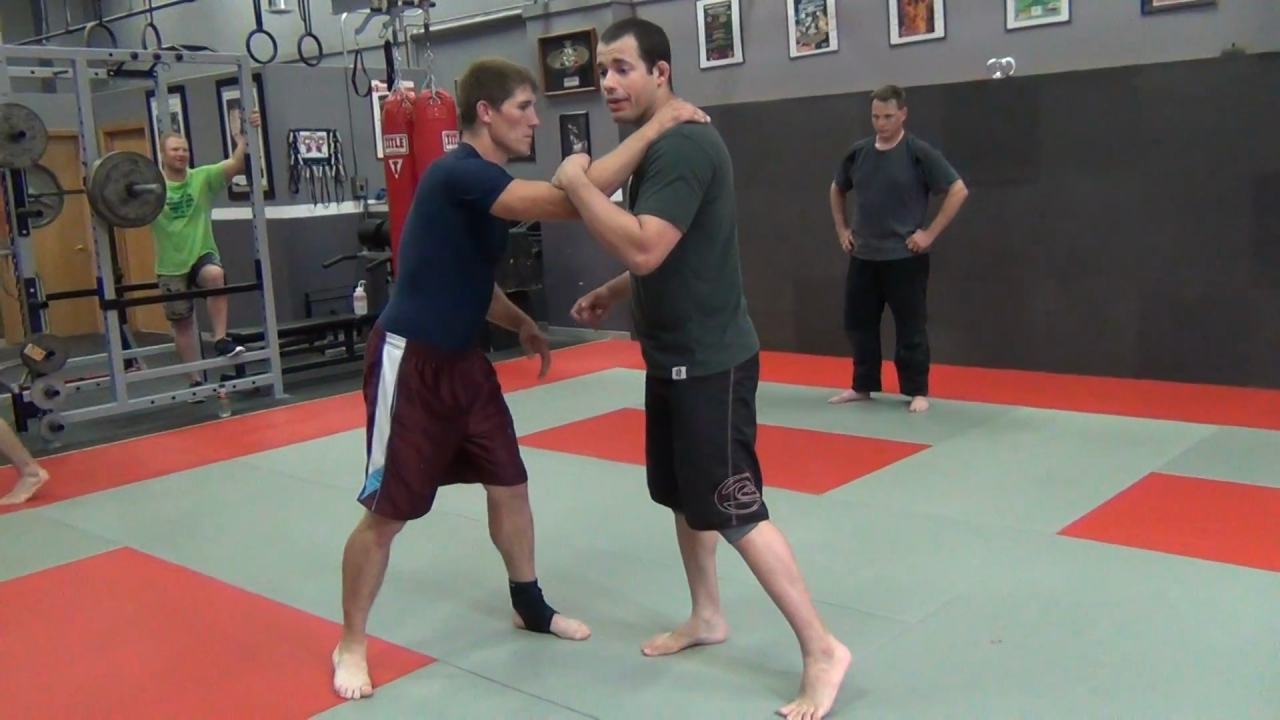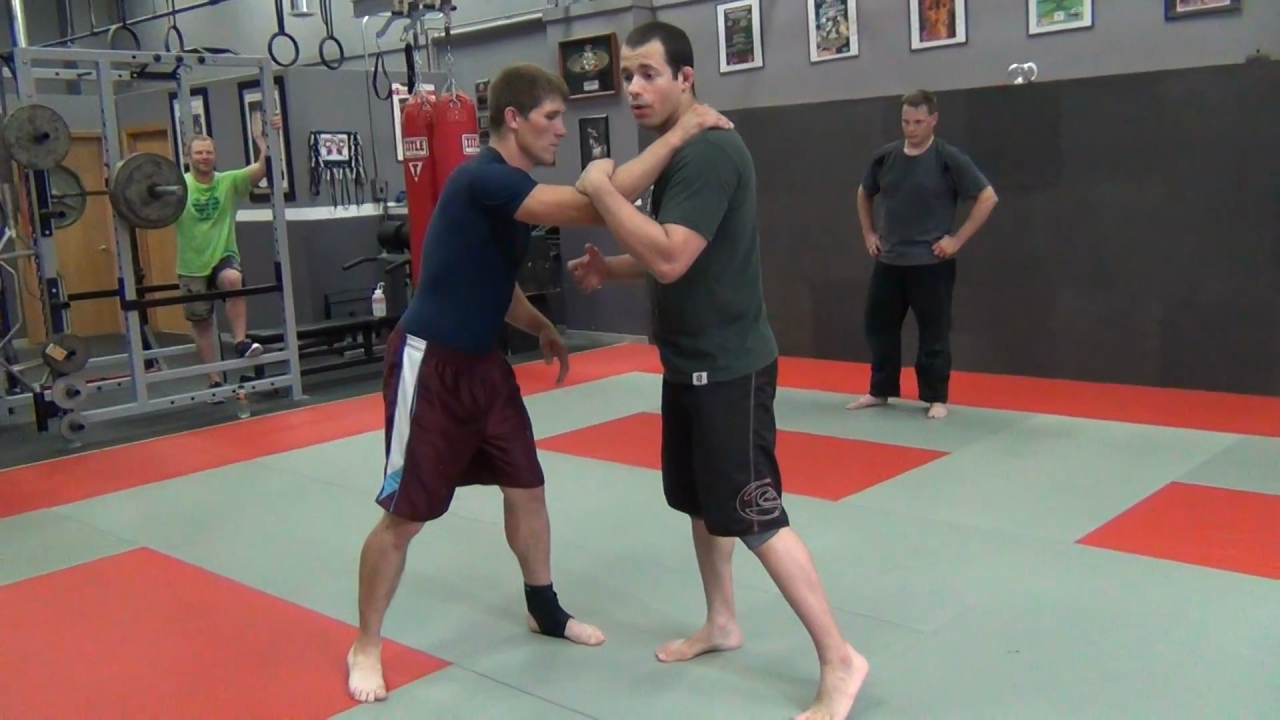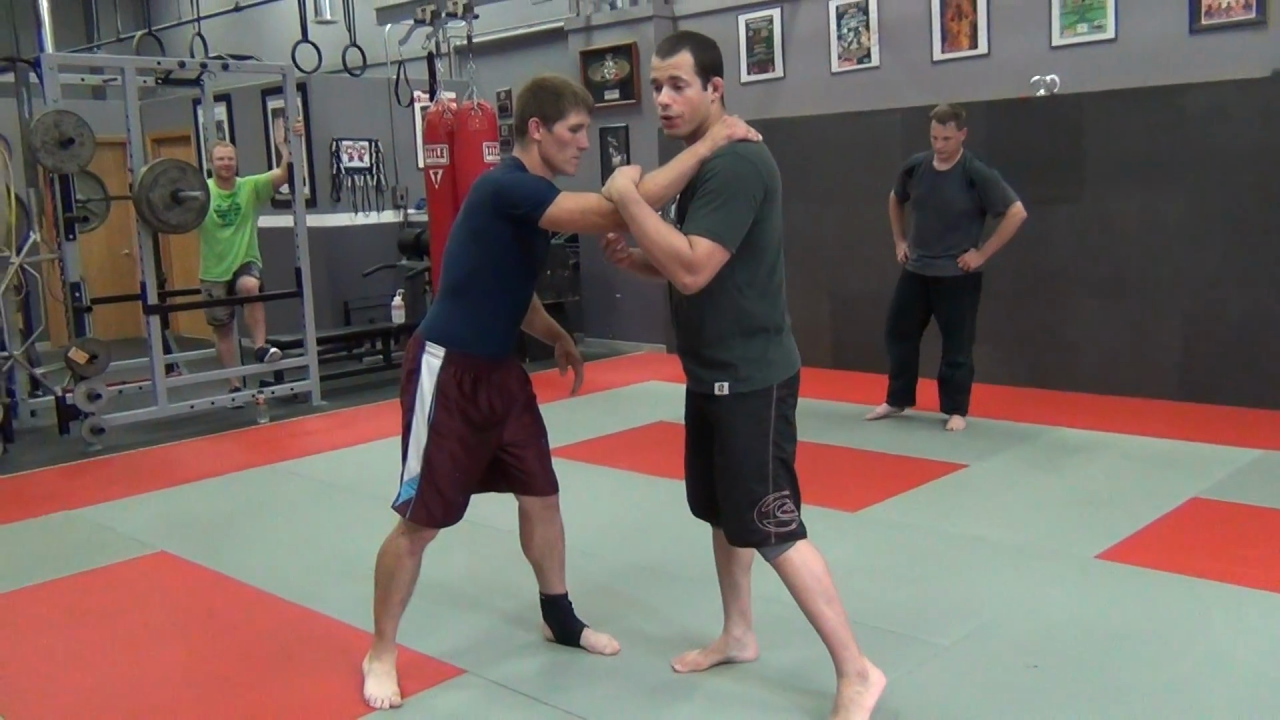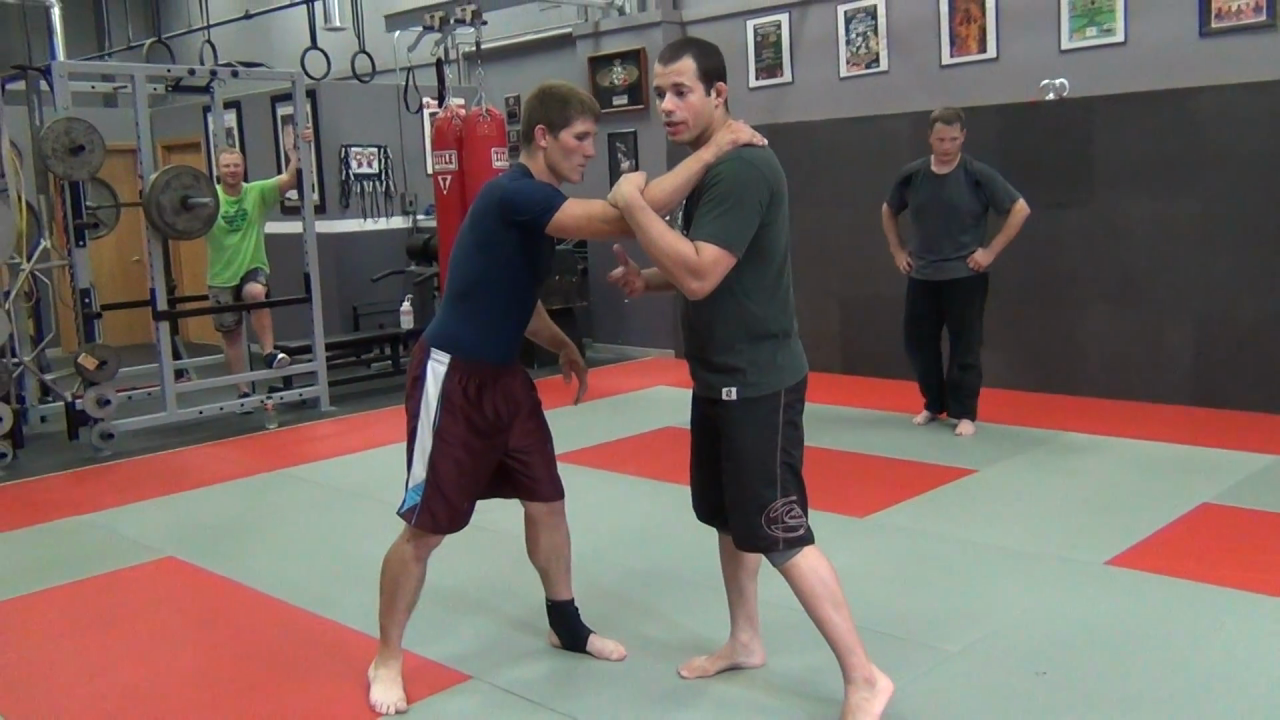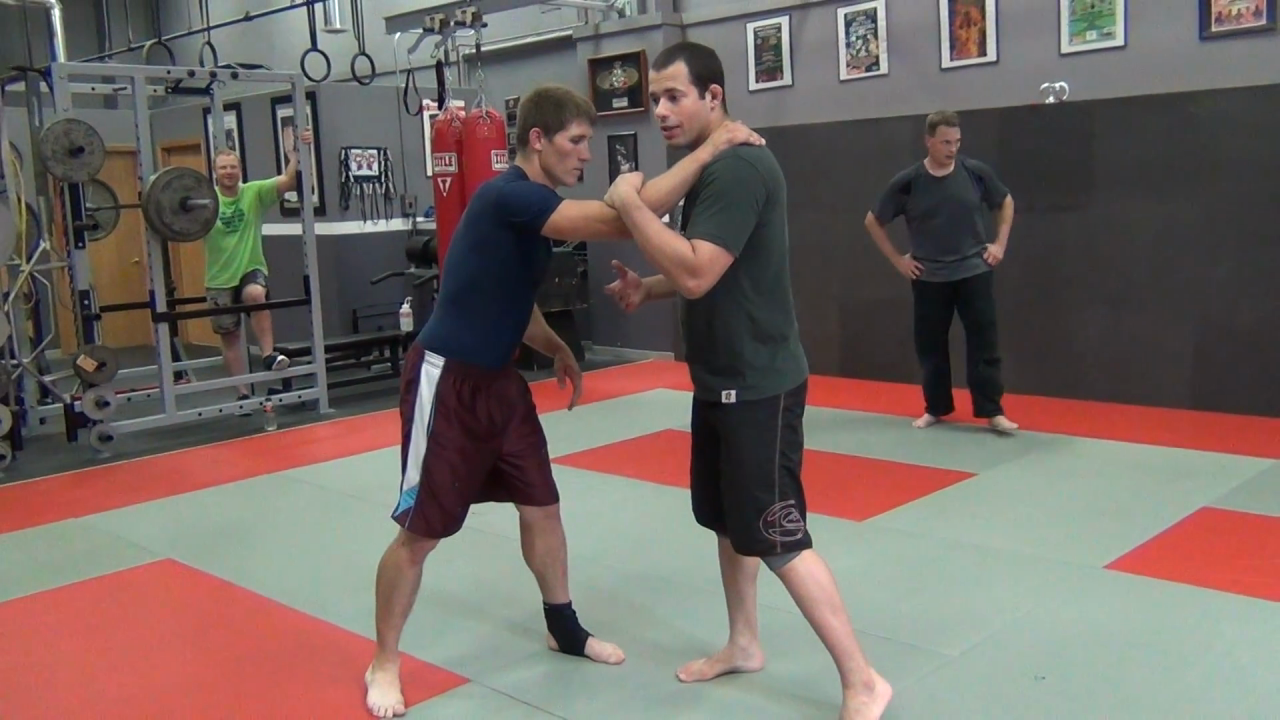
dt=0.4s
person 1, frame 1
left shoulder: (683, 147)
right shoulder: (664, 144)
left elbow: (643, 249)
left wrist: (577, 181)
right wrist: (612, 292)
left hip: (710, 360)
right hip: (676, 354)
left knee: (733, 509)
right knee: (683, 494)
left ankle: (822, 650)
right ankle: (707, 616)
person 1, frame 2
left shoulder: (709, 152)
right shoulder: (681, 151)
left elbow: (671, 258)
left wrist: (601, 187)
right wrist: (609, 269)
left hip: (729, 367)
right hip: (692, 361)
left knee: (754, 517)
right knee: (700, 500)
left ankle: (840, 660)
right ankle: (721, 623)
person 1, frame 3
left shoulder: (737, 164)
right shoulder: (706, 161)
left elbow: (694, 270)
left wrist: (628, 196)
right wrist: (635, 256)
left hip: (750, 376)
right hip: (714, 371)
left knee: (772, 527)
right knee: (720, 510)
right ankle: (737, 634)
person 1, frame 4
left shoulder: (742, 168)
right shoulder: (711, 166)
left elbow: (700, 276)
left wrist: (632, 202)
right wrist: (646, 278)
left hip: (757, 381)
right hip: (721, 376)
left knee: (778, 532)
right knee: (728, 515)
right ankle: (745, 640)
person 1, frame 5
left shoulder: (739, 168)
right shoulder: (711, 168)
left elbow: (696, 274)
left wrist: (629, 201)
right wrist: (646, 288)
left hip: (758, 385)
right hip: (722, 379)
left knee: (776, 535)
right knee: (728, 518)
right ankle: (744, 643)
person 2, frame 1
left shoulder: (489, 183)
right shoulder: (457, 175)
right elbow: (572, 201)
left wrist: (518, 321)
right wrist: (655, 127)
left hip: (463, 358)
right hip: (410, 362)
left knee: (509, 484)
right knee: (386, 513)
left ankle: (529, 604)
right ankle: (351, 645)
person 2, frame 2
left shoulder: (514, 188)
right shoulder: (483, 180)
right elbow: (596, 206)
left wrist: (540, 327)
right wrist: (679, 134)
left hip: (483, 361)
right hip: (431, 364)
left knee: (526, 487)
right knee: (404, 514)
left ankle: (544, 609)
right ankle: (366, 647)
person 2, frame 3
left shoulder: (535, 196)
right shoulder: (507, 189)
right elbow: (620, 211)
left wrist: (556, 336)
right wrist: (708, 144)
left hip: (499, 367)
right hip: (447, 370)
left knee: (540, 495)
right knee: (419, 521)
left ankle: (559, 618)
right ankle: (380, 654)
person 2, frame 4
left shoulder: (540, 202)
right shoulder: (513, 196)
right elbow: (624, 218)
left wrist: (560, 344)
right wrist: (712, 150)
left hip: (504, 374)
right hip: (452, 377)
left knee: (545, 501)
right knee: (424, 527)
left ankle: (565, 624)
right ankle: (386, 660)
person 2, frame 5
left shoulder: (537, 206)
right shoulder: (507, 197)
right elbow: (621, 219)
left wrist: (555, 348)
right wrist: (710, 149)
left hip: (499, 378)
right hip: (447, 381)
left knee: (541, 505)
right knee: (420, 531)
left ankle: (563, 628)
right ankle: (384, 663)
person 3, frame 1
left shoulder: (919, 153)
right shoulder: (857, 153)
left elbow: (958, 191)
right elbow: (837, 190)
left wrist: (930, 232)
right wrist: (842, 229)
left hip: (905, 257)
right hip: (863, 256)
left knee: (910, 325)
right knee: (858, 322)
left ankle: (917, 391)
right ankle: (862, 385)
person 3, frame 2
left shoulder: (949, 159)
right shoulder: (886, 157)
left elbow: (988, 197)
right elbow: (864, 193)
left wrist: (957, 239)
right wrist: (868, 233)
left hip: (931, 262)
right hip: (888, 260)
left knee: (933, 332)
right knee: (879, 326)
left ankle: (936, 398)
right ankle: (880, 390)
person 3, frame 3
left shoulder: (978, 174)
right shoulder: (915, 167)
left elbow: (1017, 212)
right elbow: (895, 199)
left wrist: (982, 253)
right wrist: (899, 240)
left hip: (957, 274)
right hip: (915, 269)
left knee: (957, 343)
right knee: (898, 333)
left ankle: (956, 410)
right ankle: (897, 400)
person 3, frame 4
left shoulder: (978, 175)
right shoulder: (911, 175)
left elbow: (1020, 209)
right elbow: (889, 211)
left wrist: (990, 251)
right wrist: (897, 251)
left hip: (965, 276)
right hip: (921, 276)
left knee: (965, 347)
right knee: (919, 343)
left ankle: (964, 414)
right ankle: (934, 405)
person 3, frame 5
left shoulder: (976, 172)
right shoulder: (907, 182)
left elbow: (1006, 203)
right elbow: (873, 221)
left wrist: (1000, 244)
right wrist: (897, 259)
left hip: (974, 272)
right hip: (929, 278)
left knee: (984, 341)
right knee: (930, 345)
left ankle: (991, 411)
right ankle: (936, 408)
person 4, frame 1
left shoulder: (203, 177)
left elbow: (237, 164)
left wrist: (245, 135)
left hip: (202, 255)
right hip: (171, 266)
left knee: (215, 275)
right knee: (182, 324)
left ankle: (221, 339)
right ankle: (196, 380)
person 4, frame 2
left shoulder: (230, 181)
left elbow: (262, 168)
left wrist: (267, 139)
left hip: (223, 256)
right hip: (192, 266)
left knee: (233, 280)
right knee: (202, 324)
left ankle: (241, 341)
right ankle: (215, 381)
person 4, frame 3
left shoulder: (252, 187)
left elbow: (284, 174)
left wrist: (288, 146)
left hip: (245, 262)
right hip: (214, 272)
left knee: (249, 287)
right knee: (223, 329)
left ankle: (260, 346)
right ankle: (235, 386)
person 4, frame 4
left shoulder: (258, 192)
left elbow: (291, 180)
left wrist: (297, 152)
left hip: (253, 267)
right hip: (221, 277)
left knee: (255, 294)
right knee: (231, 335)
left ankle: (269, 352)
right ankle: (244, 391)
person 4, frame 5
left shoulder: (255, 192)
left elbow: (289, 181)
left wrist: (295, 153)
left hip: (251, 269)
right hip: (220, 278)
left knee: (256, 295)
right knee: (229, 336)
left ankle: (269, 354)
right ankle: (243, 393)
